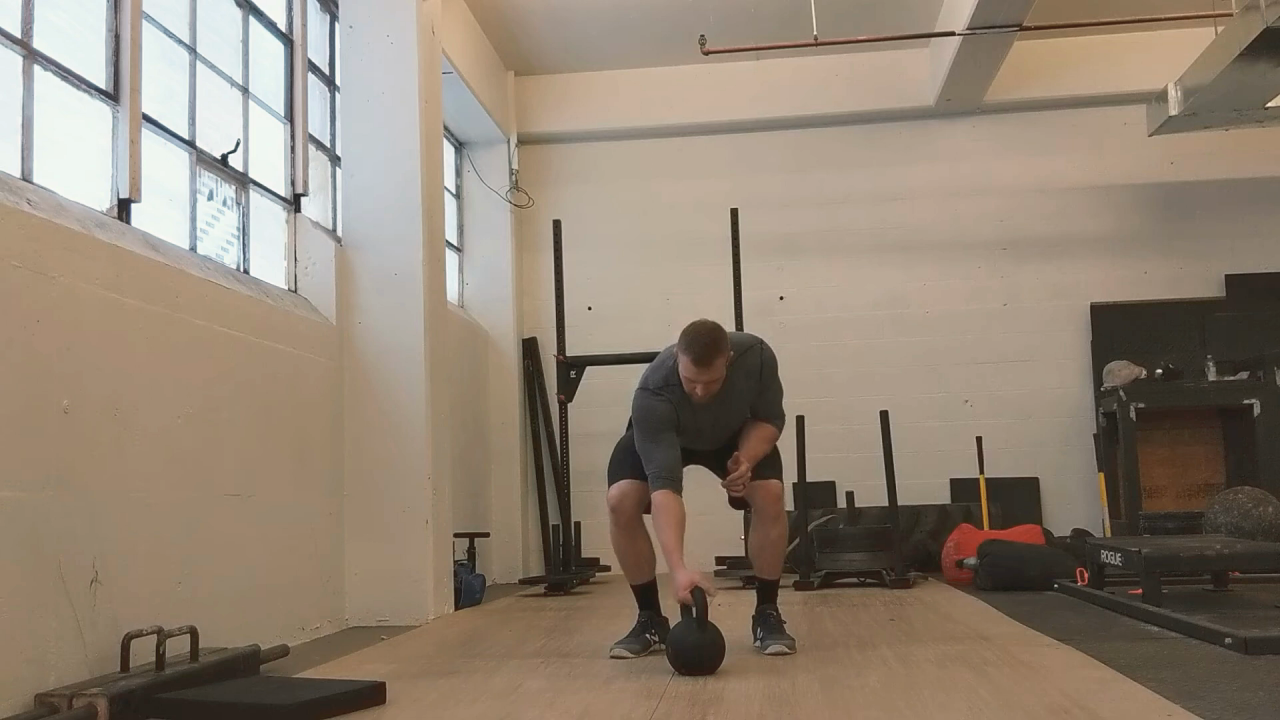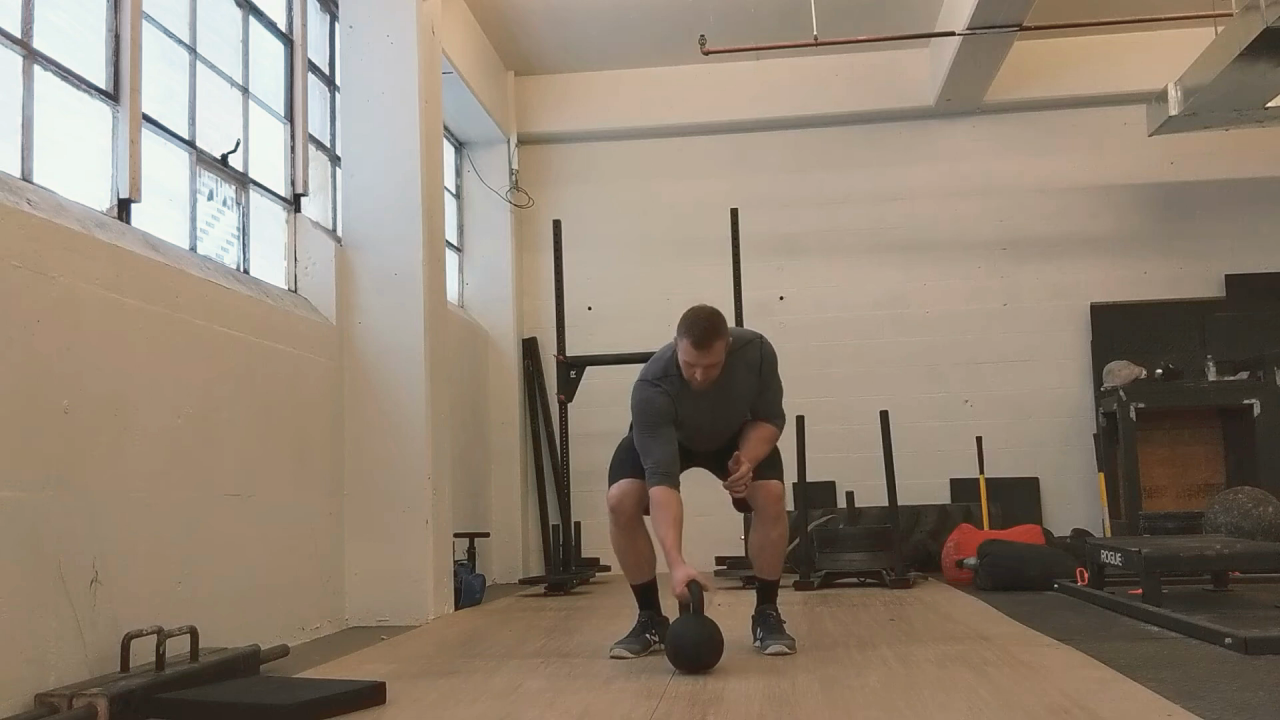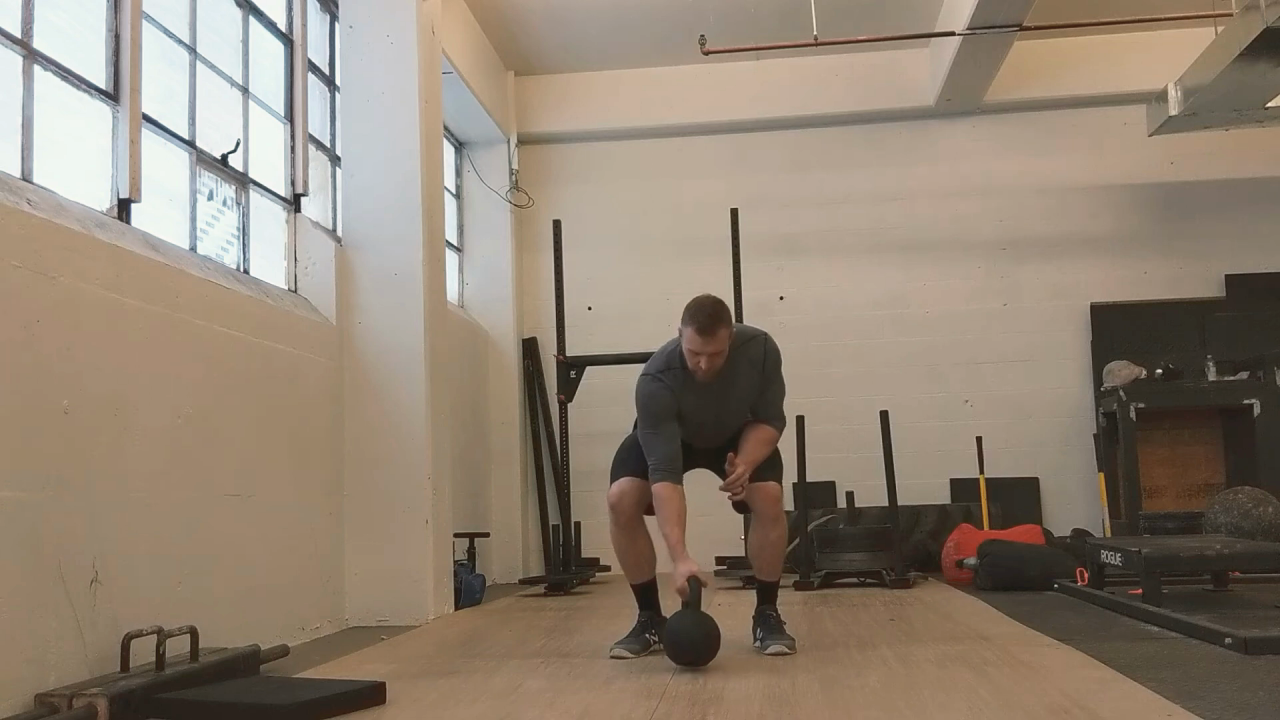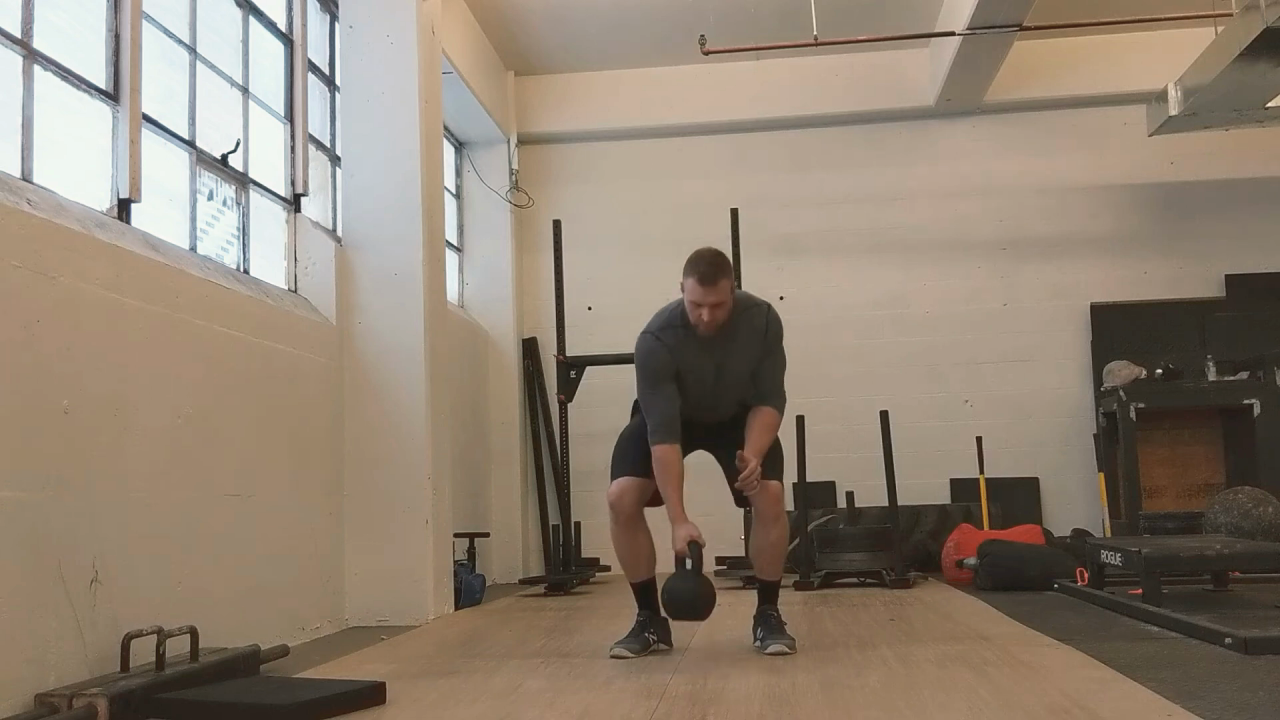
dt=0.2s
person 1, frame 1
left shoulder: (756, 356)
right shoulder: (653, 393)
left elbow: (770, 418)
right elbow: (664, 485)
left wrist: (746, 459)
right wrist: (678, 568)
left hip: (734, 433)
right hip: (660, 437)
left knee: (769, 494)
right knee: (621, 501)
left ankle: (767, 615)
right ankle: (650, 619)
person 1, frame 2
left shoulder: (756, 351)
right shoulder: (652, 386)
left elbow: (770, 418)
right elbow: (661, 479)
left wrist: (748, 459)
right wrist: (676, 563)
left hip: (735, 434)
right hip: (665, 437)
left knee: (770, 494)
right knee: (621, 500)
left ankle: (767, 615)
right ankle: (650, 619)
person 1, frame 3
left shoulder: (760, 349)
right shoulder: (656, 380)
left elbow: (770, 419)
right elbow: (665, 474)
left wrist: (745, 463)
right wrist: (680, 558)
left hip: (738, 435)
right hip: (667, 436)
left knee: (769, 497)
right knee: (621, 499)
left ankle: (767, 616)
right ankle: (650, 619)
person 1, frame 4
left shoulder: (762, 319)
right shoulder: (656, 339)
left elbow: (770, 399)
right elbow: (663, 433)
left wrist: (753, 454)
right wrist: (679, 520)
left hip: (737, 416)
right hip: (665, 413)
left knee: (769, 495)
right knee: (622, 497)
left ankle: (768, 616)
right ankle: (650, 620)
